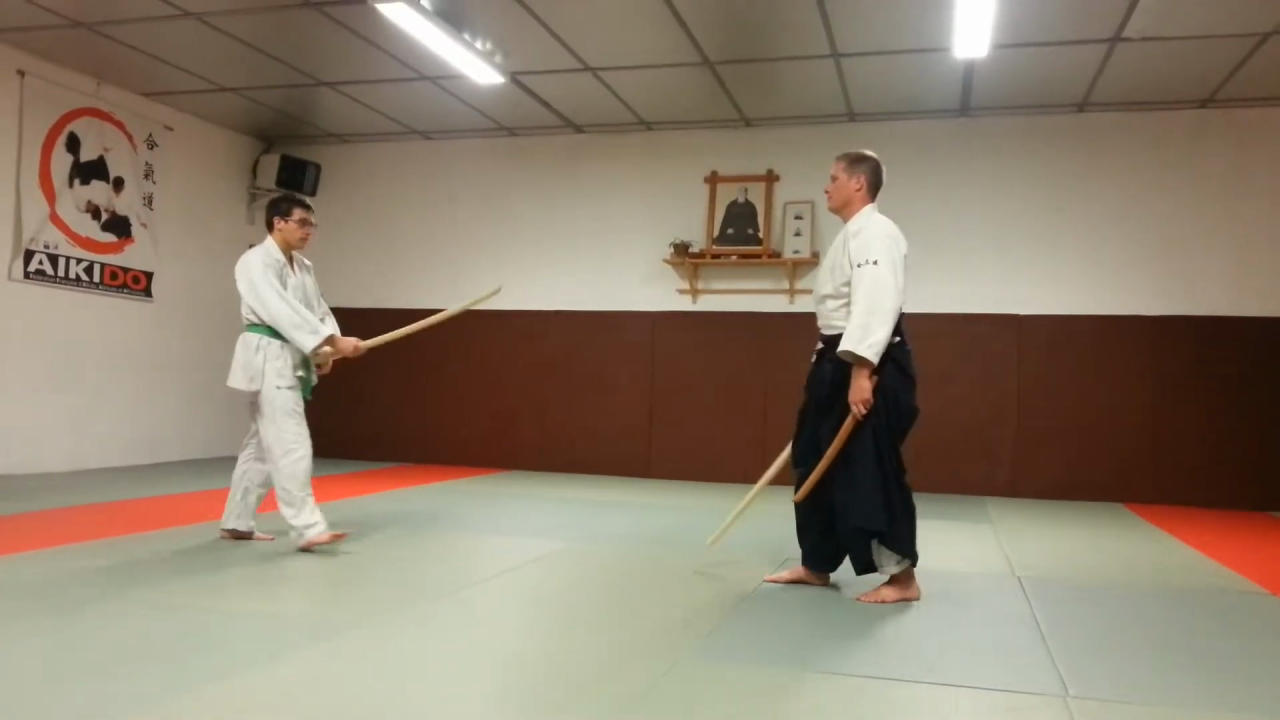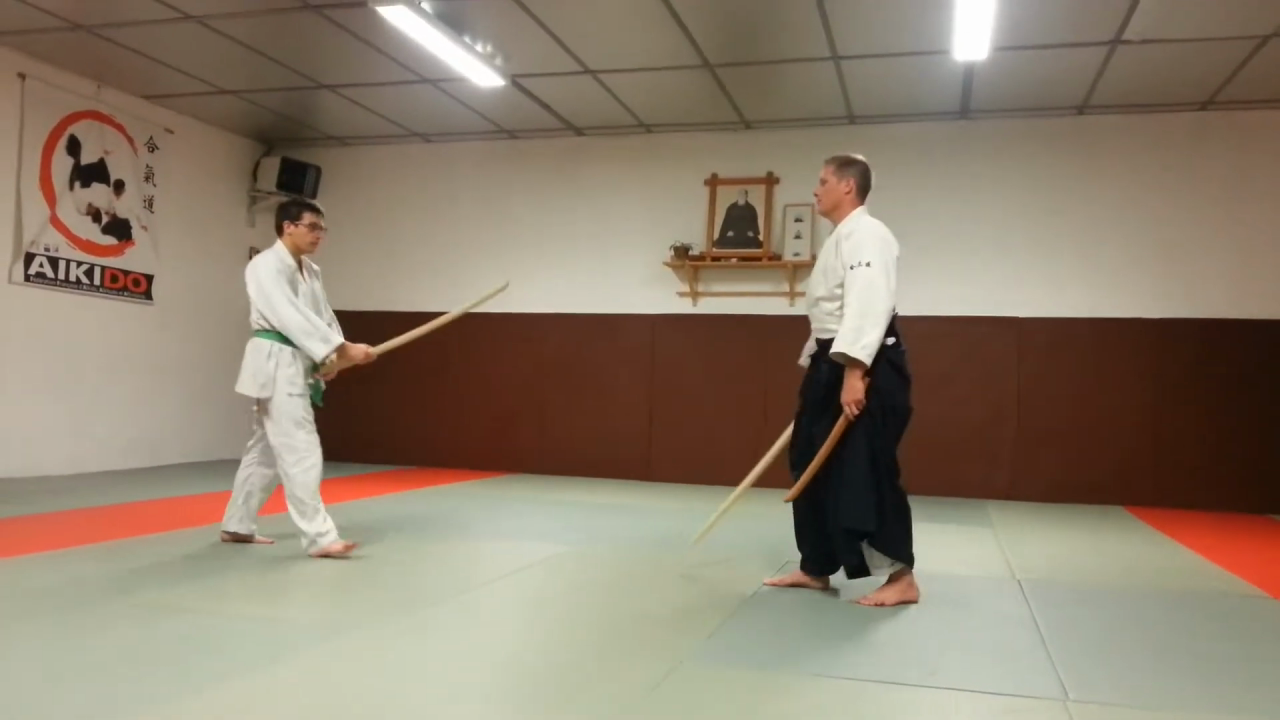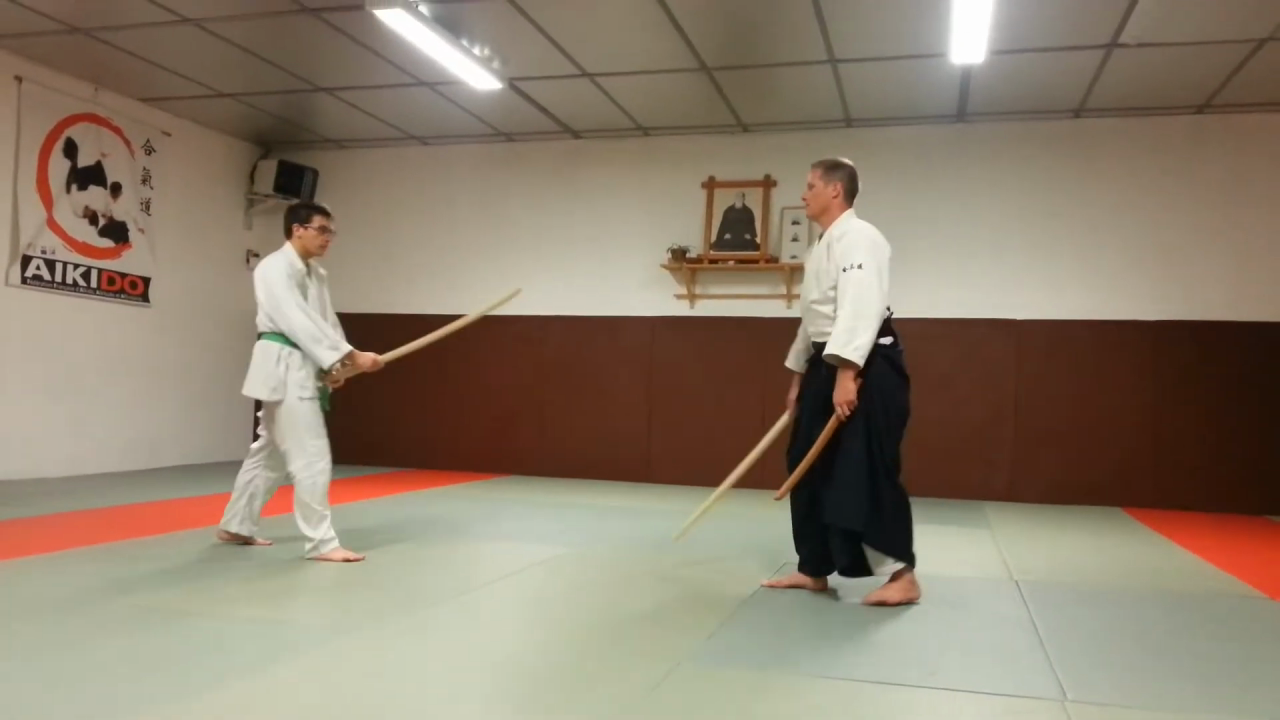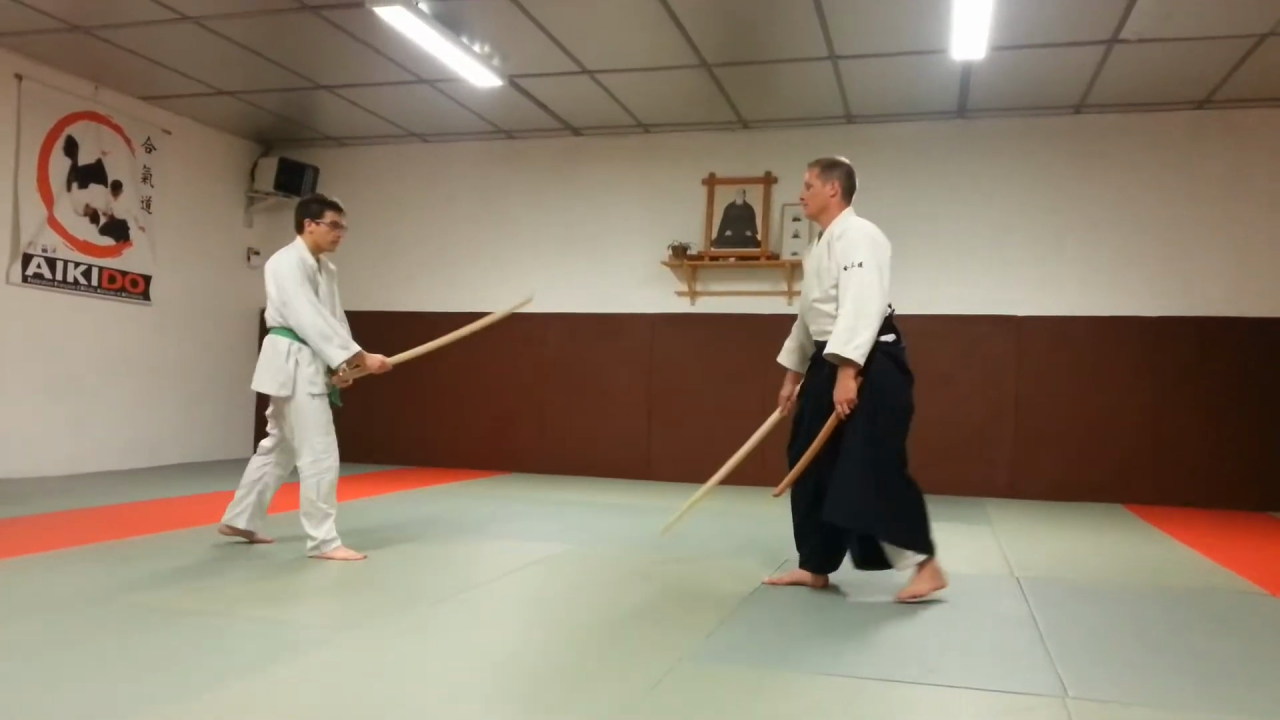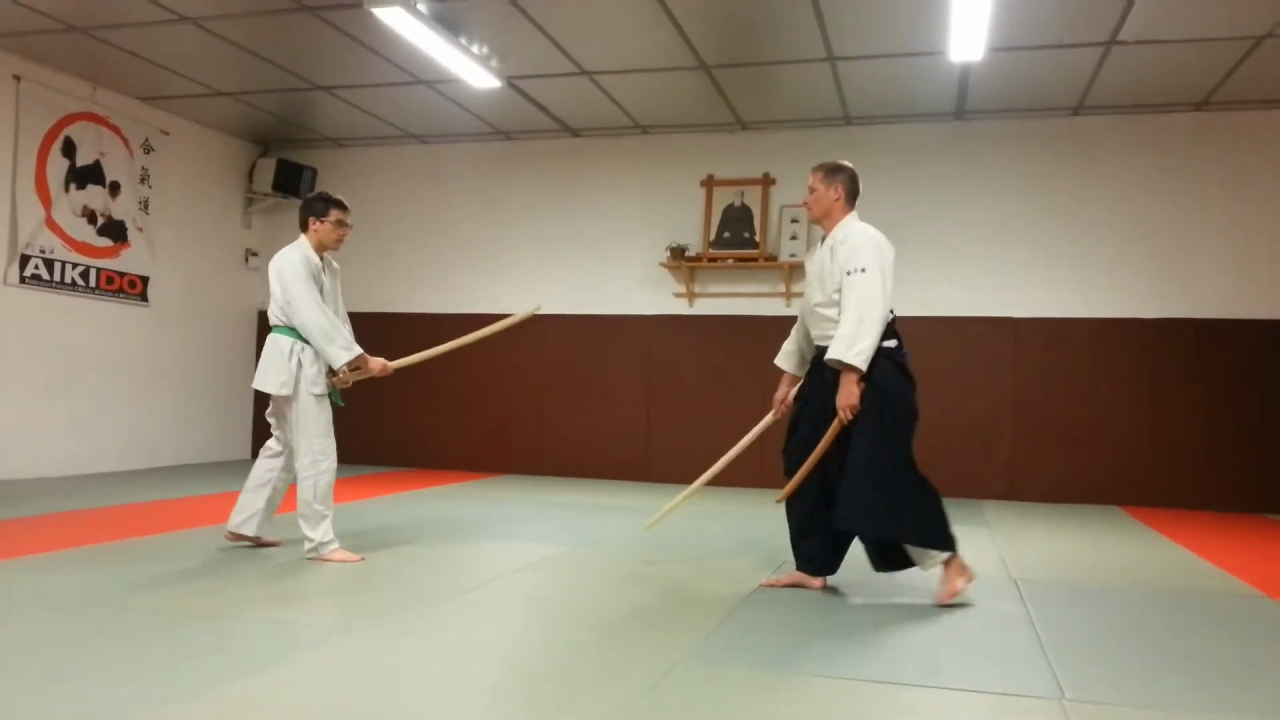
dt=0.1s
person 1, frame 1
left shoulder: (875, 232)
right shoulder: (850, 237)
left elbow: (877, 306)
left wrist: (863, 372)
right wrist: (830, 369)
left hip: (872, 366)
right hip: (839, 364)
left knee: (873, 470)
right knee: (817, 465)
left ankle: (902, 577)
right ankle: (816, 565)
person 1, frame 2
left shoulder: (866, 234)
right shoulder: (839, 240)
left elbow: (869, 308)
left wrist: (855, 373)
right wrist: (817, 371)
left hip: (866, 367)
right hip: (833, 365)
left knee: (865, 472)
right knee: (815, 467)
left ankle: (900, 578)
right ankle: (816, 568)
person 1, frame 3
left shoulder: (857, 237)
right shoulder: (826, 245)
left elbow: (862, 308)
left wrist: (848, 374)
right wrist: (801, 377)
left hip: (866, 368)
right hip: (829, 367)
left knee: (864, 471)
right knee: (813, 469)
left ankle: (903, 575)
right ankle: (814, 569)
person 1, frame 4
left shoulder: (857, 236)
right shoulder: (820, 246)
left elbow: (862, 308)
right elbow: (808, 317)
left wrist: (847, 373)
right wrist: (792, 374)
left hip: (867, 365)
right hip: (829, 365)
left knee: (871, 468)
right knee: (812, 464)
left ankle: (925, 565)
right ankle: (815, 566)
person 1, frame 5
left shoulder: (861, 240)
right shoulder: (822, 252)
left elbow: (865, 313)
right elbow: (808, 321)
left wrist: (852, 378)
right wrist: (788, 378)
left hip: (870, 370)
right hip: (829, 370)
left knee: (883, 472)
right knee: (808, 466)
left ankle: (951, 563)
right ankle: (812, 568)
person 2, frame 1
left shoulder: (302, 266)
right shoulder: (256, 261)
left elbow: (319, 310)
right elbow: (281, 312)
left wrist: (327, 348)
right wrist: (333, 341)
left hip: (289, 361)
right hip: (267, 358)
left knee: (261, 445)
right knee: (291, 442)
left ankle: (237, 522)
right ankle: (309, 528)
person 2, frame 2
left shoulder: (310, 270)
right shoulder: (266, 266)
left elbow: (324, 316)
right elbow: (293, 319)
left wrist: (334, 356)
right wrist: (343, 348)
left hip: (297, 366)
right hip: (277, 364)
left knee: (265, 449)
right knee: (300, 450)
left ankle: (237, 525)
right ankle: (320, 536)
person 2, frame 3
left shoulder: (315, 273)
right shoulder: (276, 269)
left elbow: (327, 321)
right elbow: (301, 324)
left wrist: (333, 366)
right wrist: (351, 357)
left hip: (302, 368)
right hip: (284, 367)
left knee: (269, 452)
right knee: (311, 455)
left ankle: (236, 525)
right ankle: (321, 542)
person 2, frame 4
left shoulder: (325, 268)
right shoulder: (287, 263)
left elbow: (334, 319)
right elbow: (312, 321)
left wrist: (342, 365)
right wrist: (360, 357)
left hip: (309, 364)
right hip: (293, 363)
left knee: (278, 448)
right knee: (319, 452)
left ankle: (239, 519)
right ankle: (323, 540)
person 2, frame 5
left shoulder: (328, 266)
right shoulder: (292, 261)
left elbow: (337, 318)
right elbow: (317, 320)
left wrist: (341, 367)
right wrist: (362, 360)
left hip: (311, 363)
right hip: (295, 362)
left knee: (282, 448)
right knee: (316, 453)
left ankle: (245, 525)
right ankle: (320, 542)
